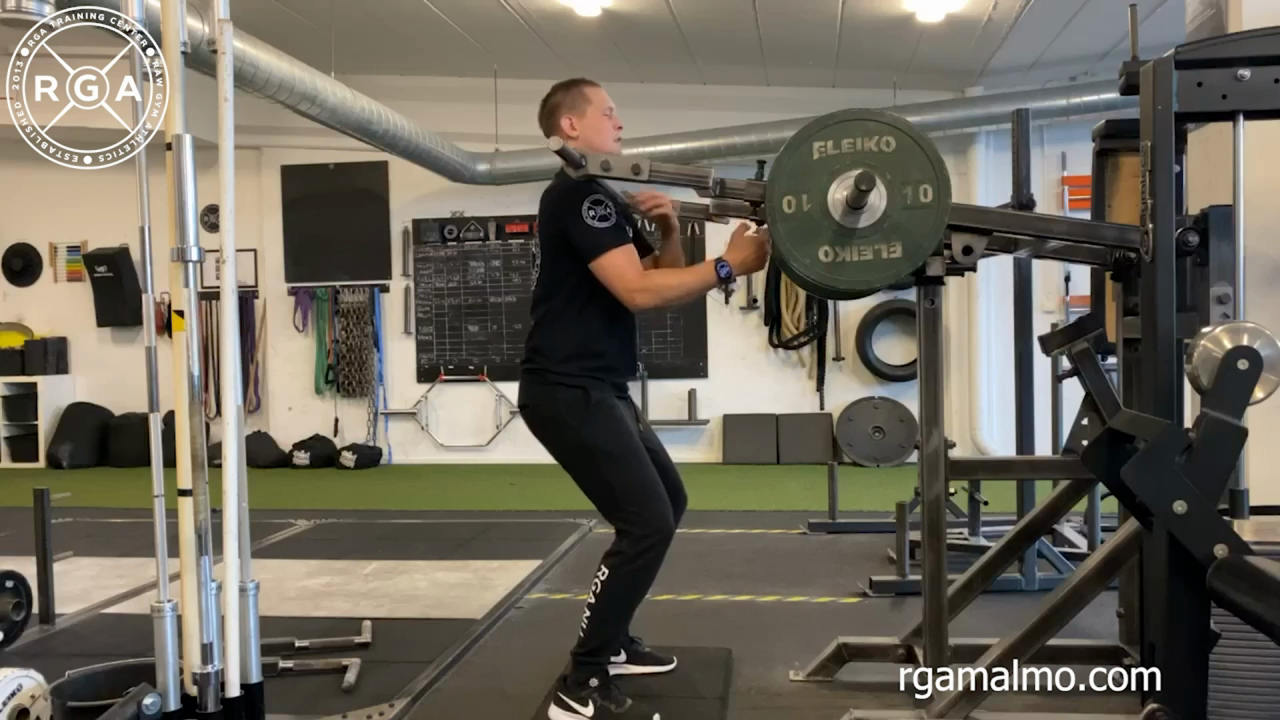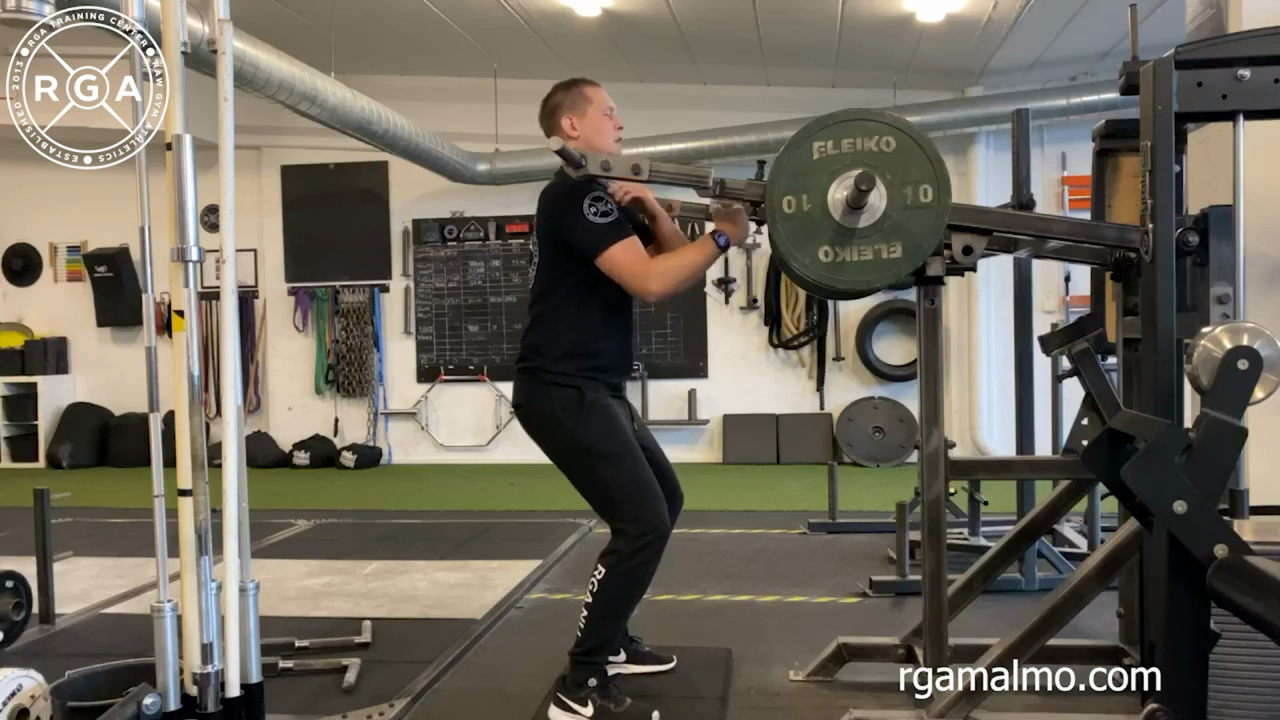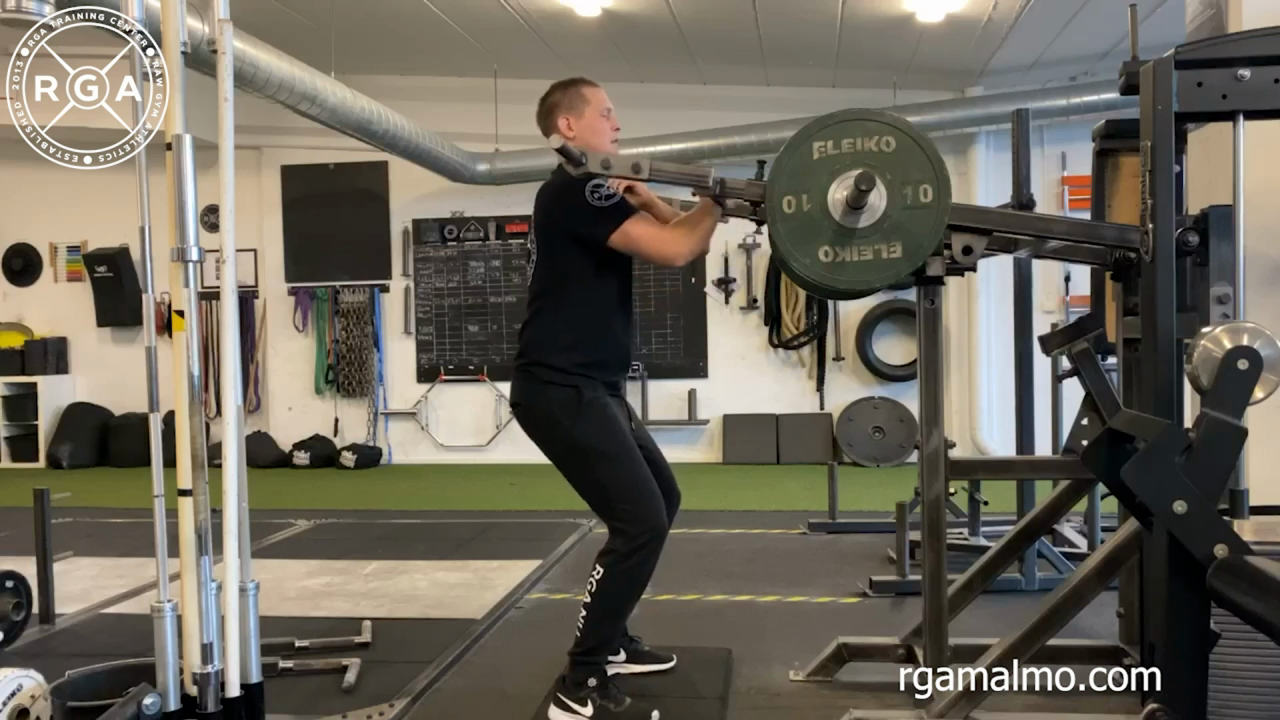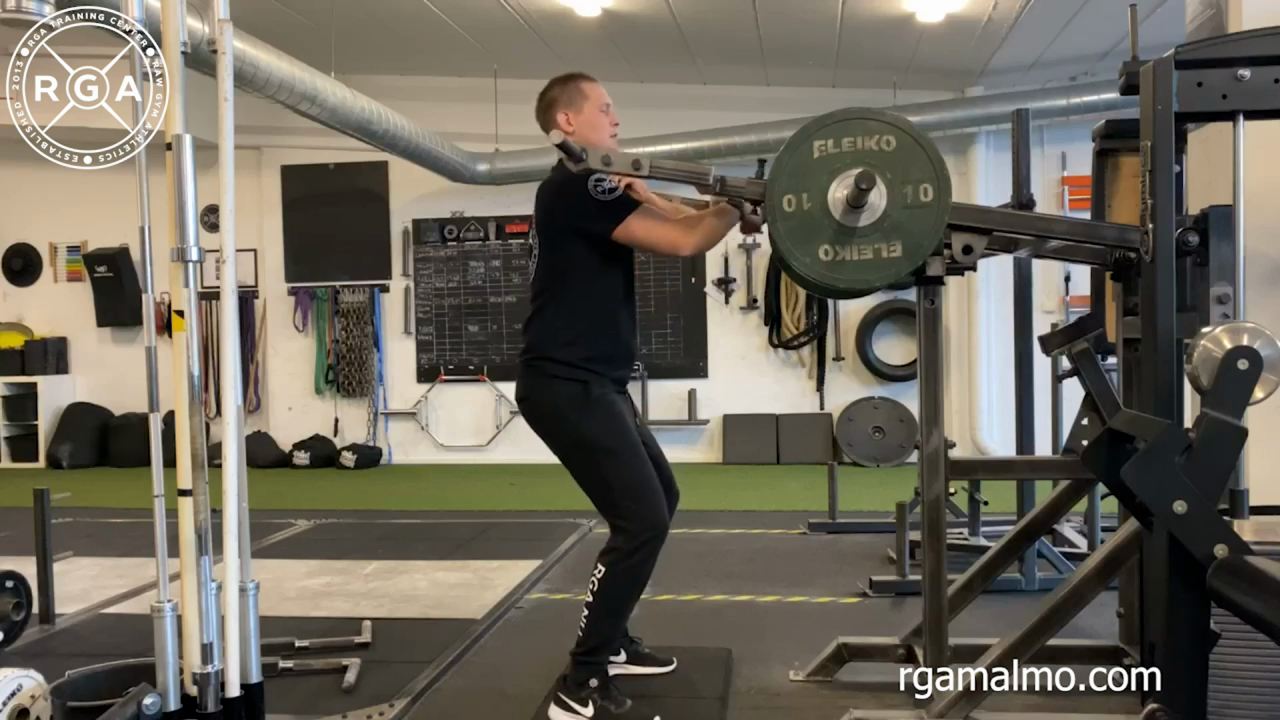
dt=0.2s
person 1, frame 1
left shoulder: (599, 198)
right shoulder: (579, 195)
left elbow: (654, 276)
right elbow: (638, 290)
left wrist: (669, 231)
right wrist: (728, 266)
left hip: (598, 388)
right hip: (569, 392)
left knee: (666, 504)
right knee: (646, 525)
left ankle: (611, 642)
person 1, frame 2
left shoulder: (600, 197)
right shoulder: (576, 195)
left elbow: (669, 261)
right elbow: (649, 281)
left wrist: (653, 211)
right wrist: (723, 236)
left hip: (593, 388)
right hip: (564, 391)
left knee: (662, 504)
right knee: (642, 524)
left ankle: (610, 641)
person 1, frame 3
left shoulder: (594, 194)
right shoulder: (573, 192)
left elbow: (673, 236)
right elbow: (675, 251)
left wrist: (648, 202)
right wrist: (713, 204)
left hip: (590, 386)
right hip: (561, 390)
left knee: (659, 503)
right knee: (640, 523)
left ankle: (608, 640)
person 1, frame 4
left shoulder: (593, 190)
right shoulder: (575, 187)
left elbow: (680, 223)
right elbow: (682, 241)
left wrist: (645, 198)
right wrist: (735, 210)
left hip: (594, 382)
right hip: (566, 385)
left knee: (658, 501)
right knee: (642, 522)
left ankle: (610, 642)
